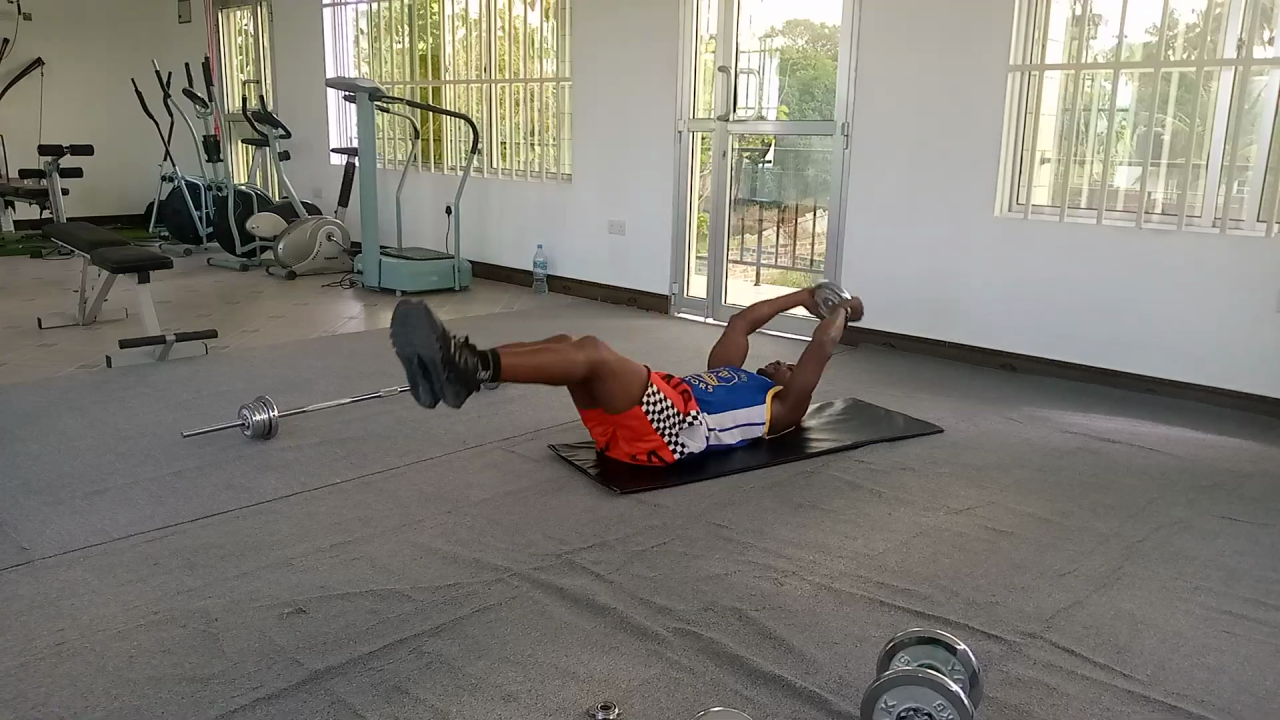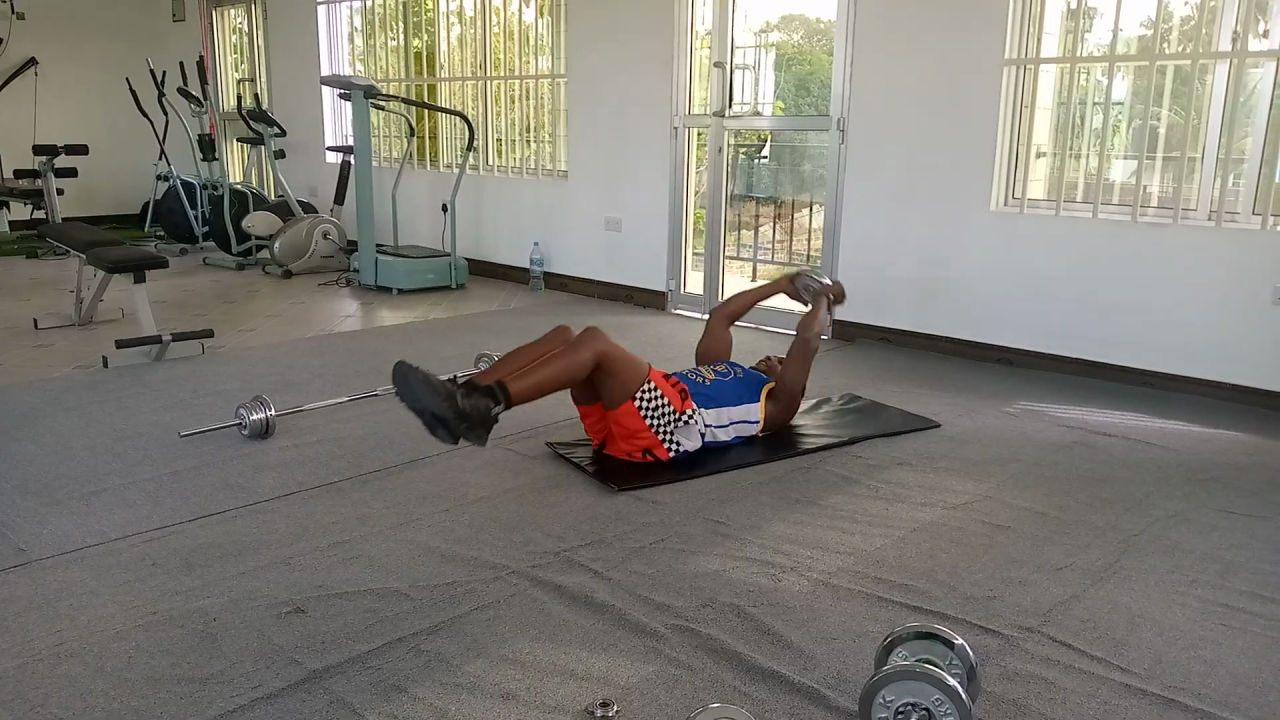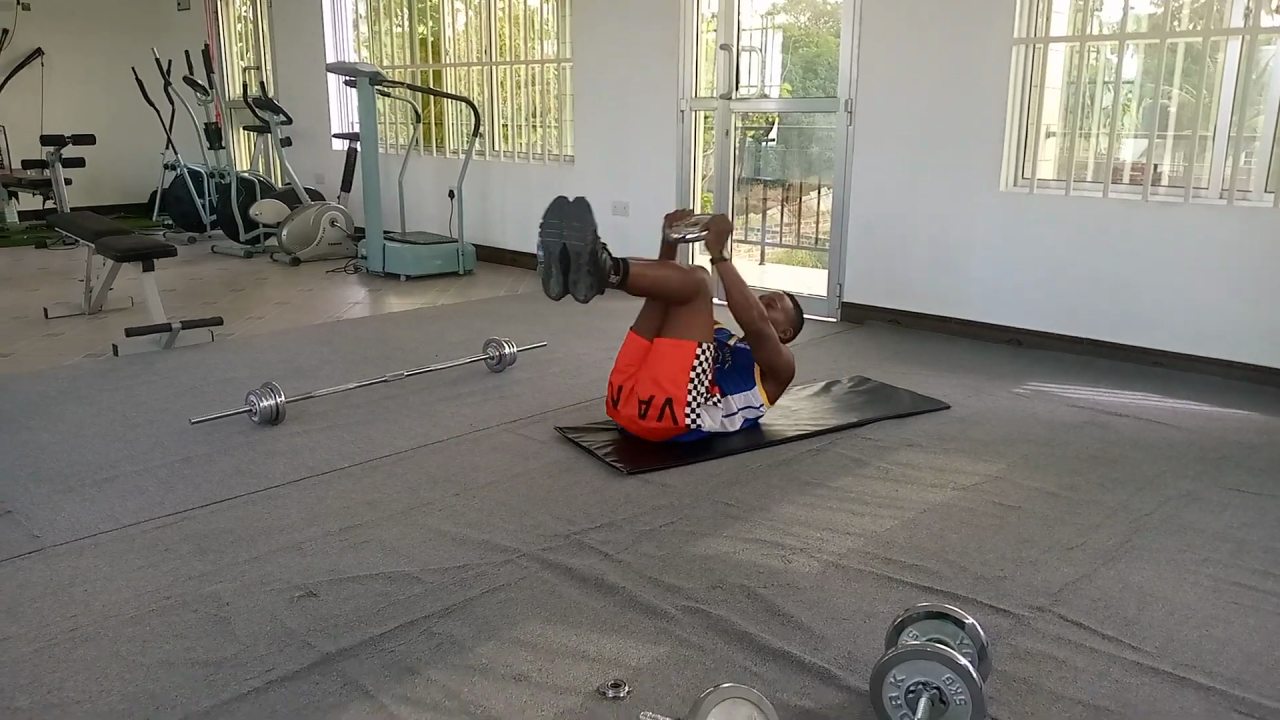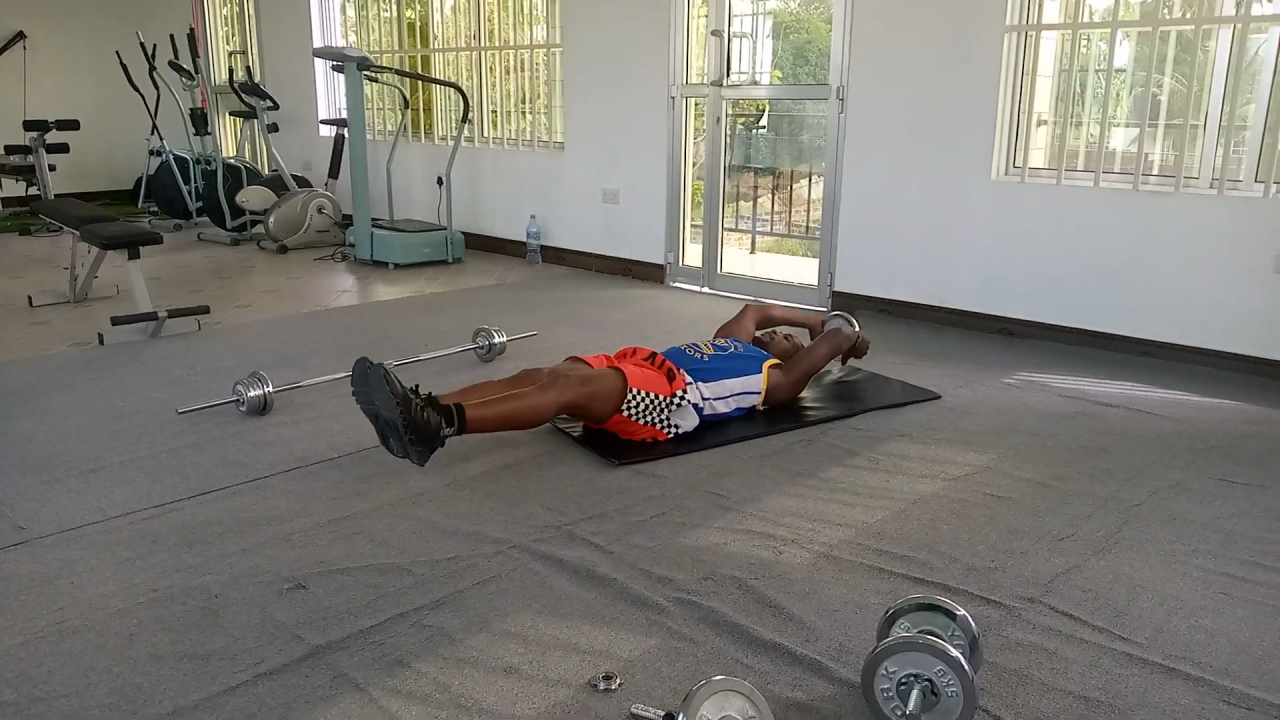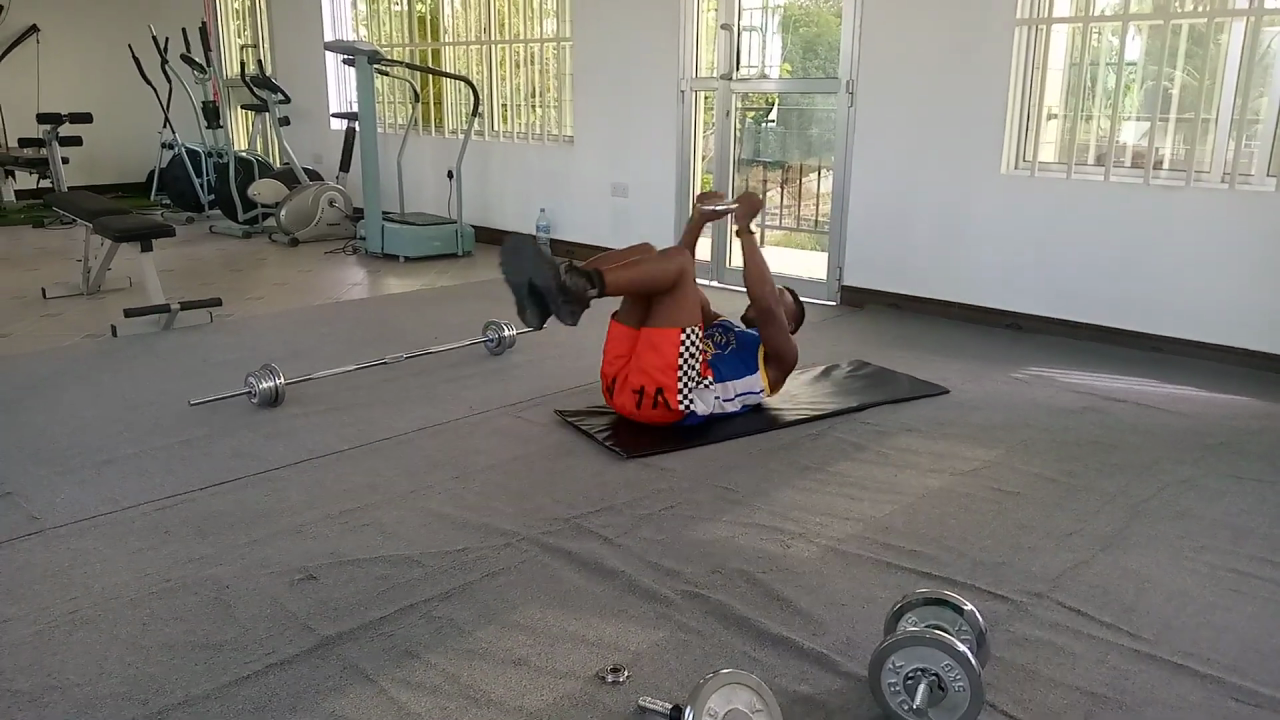
dt=0.7s
person 1, frame 1
left shoulder: (782, 410)
right shoulder: (731, 372)
left elbow: (818, 351)
right elbow: (741, 322)
left wrist: (837, 316)
right wrist: (797, 297)
left hip: (673, 426)
right hip: (640, 414)
left knee: (590, 351)
right knee: (565, 345)
left ankle: (470, 369)
right ankle: (455, 362)
person 1, frame 2
left shoulder: (776, 404)
right shoulder: (723, 371)
left elbow: (804, 346)
right elbow: (721, 315)
left wrist: (821, 303)
right wrist: (780, 285)
left hip: (664, 430)
right hip: (616, 424)
left knee: (593, 341)
right knee: (562, 335)
left ankle: (484, 406)
right ankle: (468, 395)
person 1, frame 3
left shoulder: (777, 367)
right shoulder: (720, 339)
left elbow: (754, 324)
left wrist: (718, 256)
right wrist: (669, 243)
left hip: (674, 413)
right hip: (626, 400)
left knee: (696, 280)
right knee: (665, 283)
left ankle: (602, 271)
right ankle: (583, 269)
person 1, frame 4
left shoulder: (780, 379)
right shoulder: (734, 347)
left elbow: (834, 342)
right elbow: (755, 310)
left wrist: (847, 335)
right wrist: (814, 319)
left hip: (667, 397)
right hip: (642, 366)
left knee: (563, 386)
right knee: (537, 378)
left ankle: (437, 424)
right ankle: (425, 410)
person 1, frame 5
left shoulder: (779, 354)
right shoulder: (718, 327)
left elbow: (768, 305)
left wrist: (745, 231)
right wrist: (698, 222)
left hip: (671, 398)
right hip: (623, 384)
left knee: (675, 261)
right knee: (648, 258)
left ankle: (578, 288)
right ankle: (564, 282)
